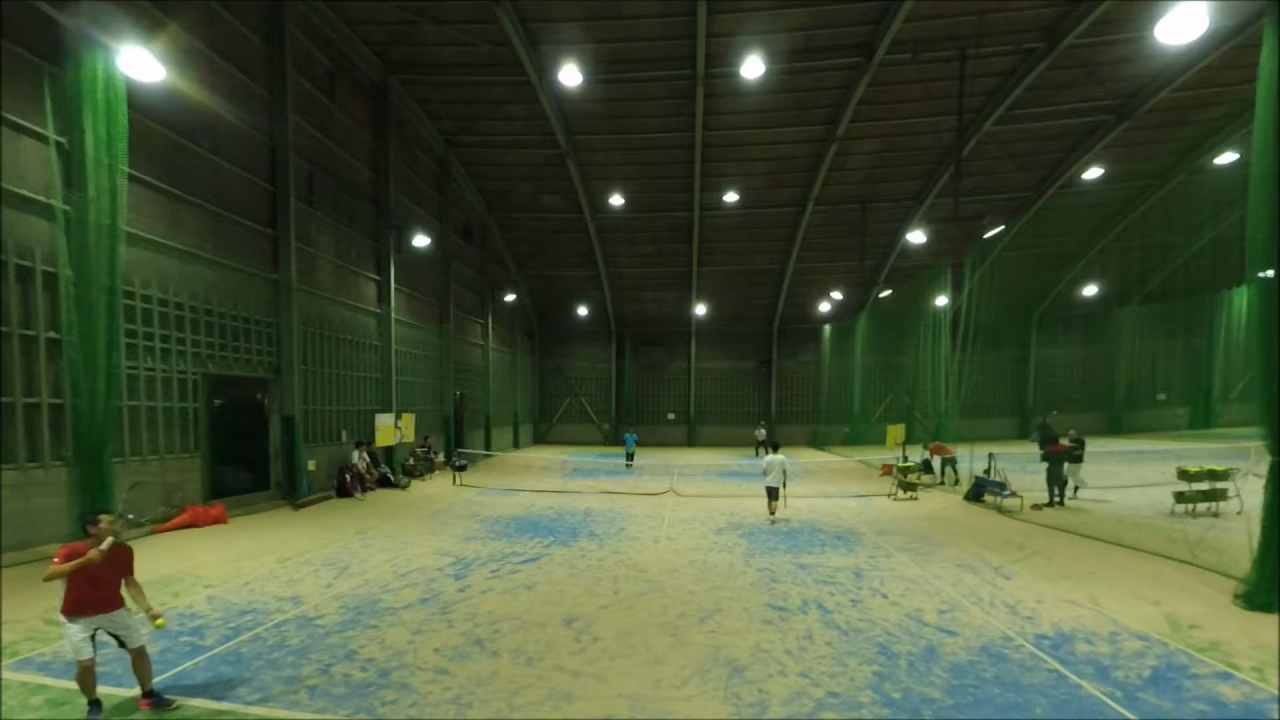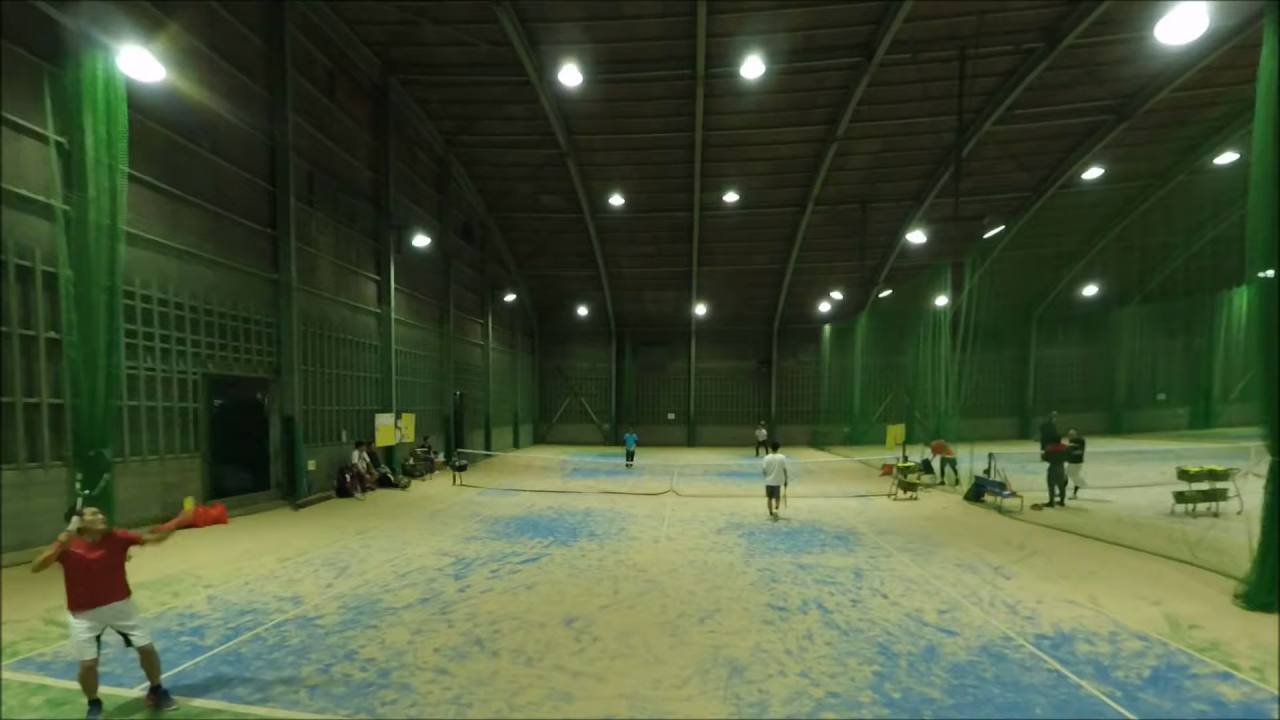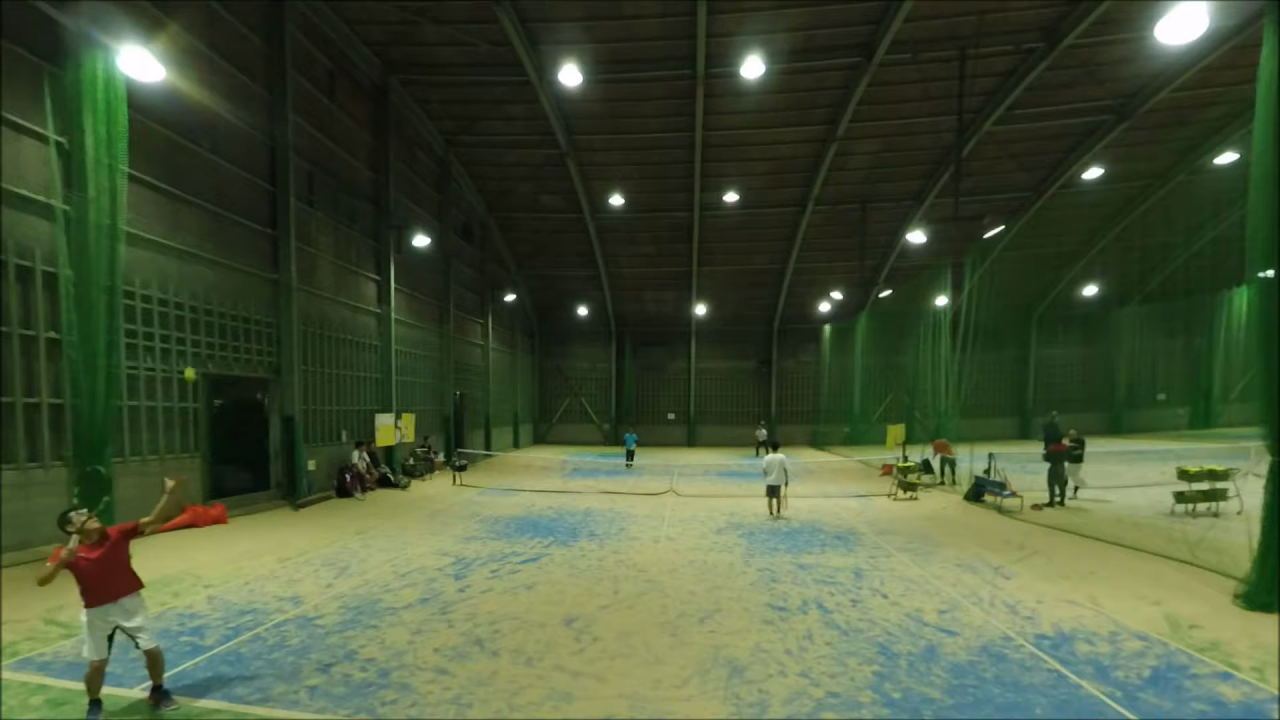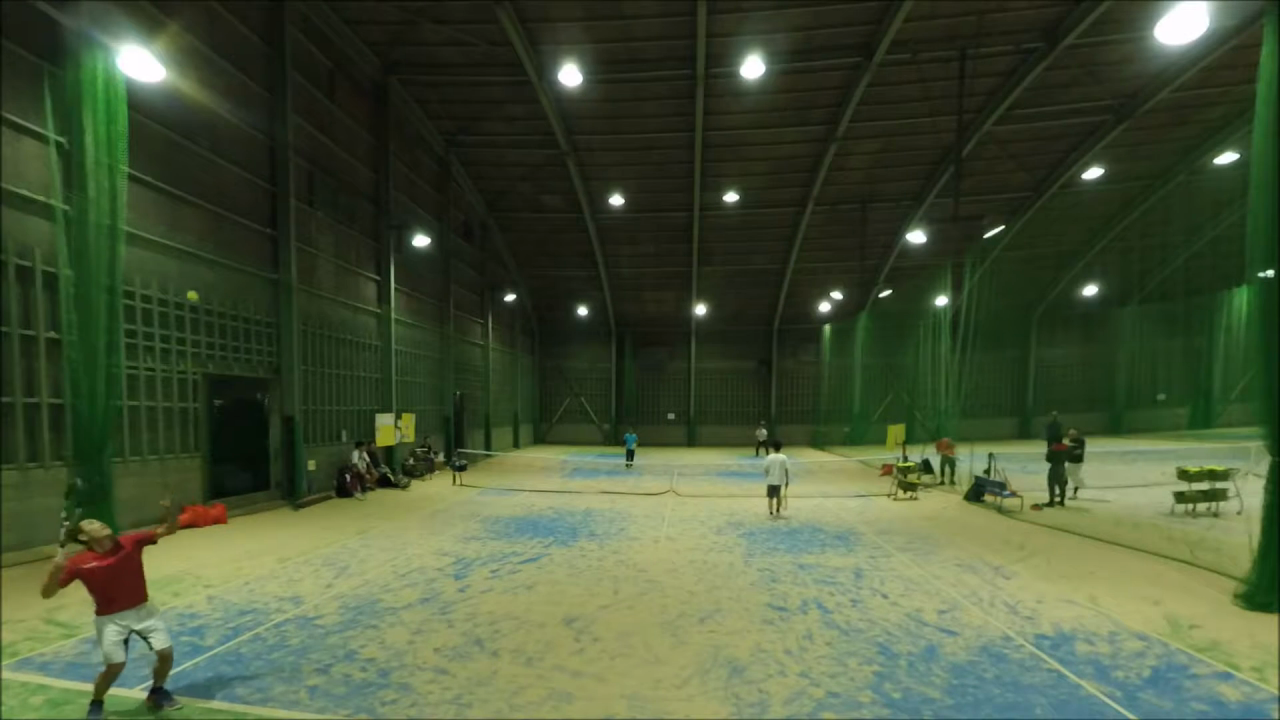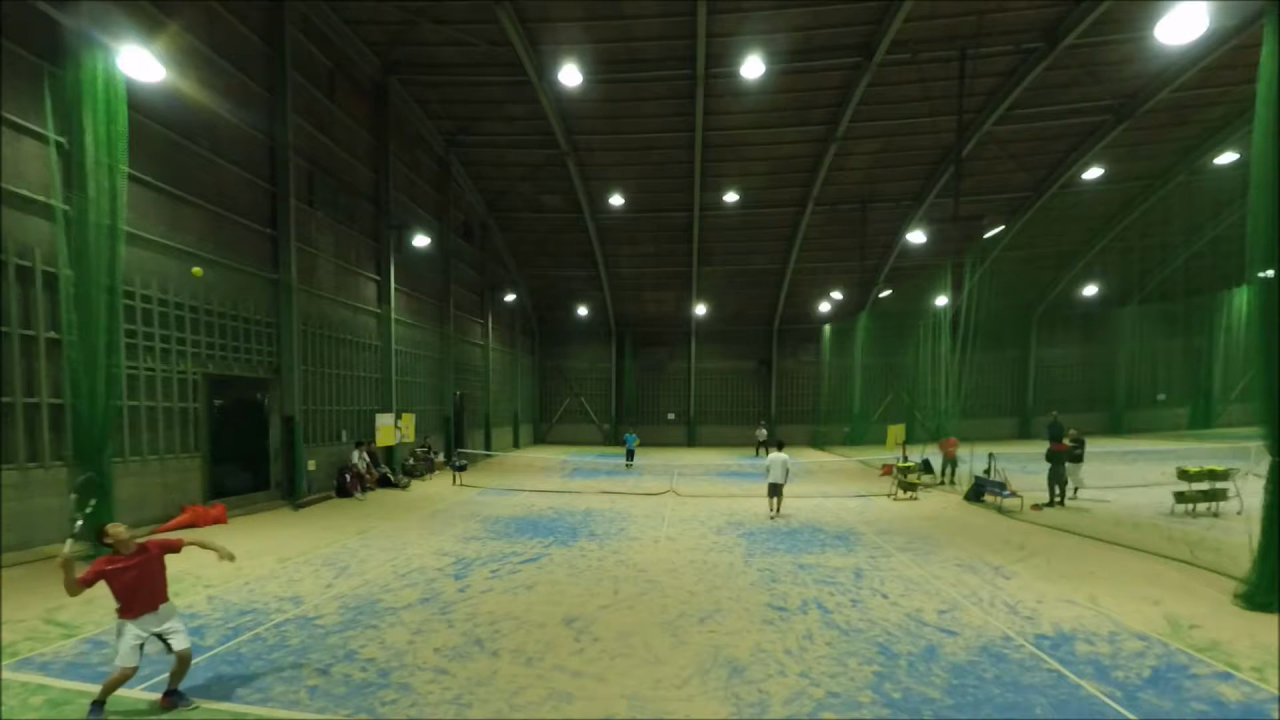
dt=0.2s
person 1, frame 1
left shoulder: (124, 551)
right shoulder: (70, 551)
left elbow: (130, 583)
right elbow: (48, 576)
left wrist: (148, 608)
right wrist: (84, 560)
left hip: (114, 611)
right hip: (77, 618)
left knee: (139, 650)
right knee: (86, 664)
left ankle: (149, 695)
person 1, frame 2
left shoulder: (117, 537)
right shoulder: (66, 546)
left elbow: (153, 538)
right elbow: (36, 567)
left wrist: (178, 523)
right wrist: (57, 549)
left hip: (120, 605)
right hip: (84, 615)
left knee: (147, 648)
right knee: (88, 664)
left ankle: (156, 691)
person 1, frame 3
left shoulder: (118, 534)
right shoulder: (67, 553)
left elbow: (154, 519)
right elbow: (42, 581)
left wrist: (168, 493)
right wrist: (61, 562)
left hip: (130, 604)
right hip: (96, 612)
left knee: (153, 651)
right knee: (97, 664)
left ankle: (158, 691)
person 1, frame 4
left shoulder: (130, 542)
right shoulder: (78, 563)
left elbow: (168, 530)
right elbow: (47, 594)
left wrist: (169, 511)
right wrist: (54, 573)
left hip: (142, 610)
right hip: (111, 618)
left knee: (166, 652)
right knee: (115, 666)
left ankle: (157, 692)
person 1, frame 5
left shoulder: (155, 547)
right shoulder: (104, 565)
left elbow: (191, 541)
right elbow: (73, 591)
left wrist: (218, 548)
right wrist: (67, 569)
left hip: (163, 613)
right hip: (133, 622)
left knee: (185, 654)
right knee: (126, 671)
left ankle: (171, 694)
right ankle: (98, 703)
